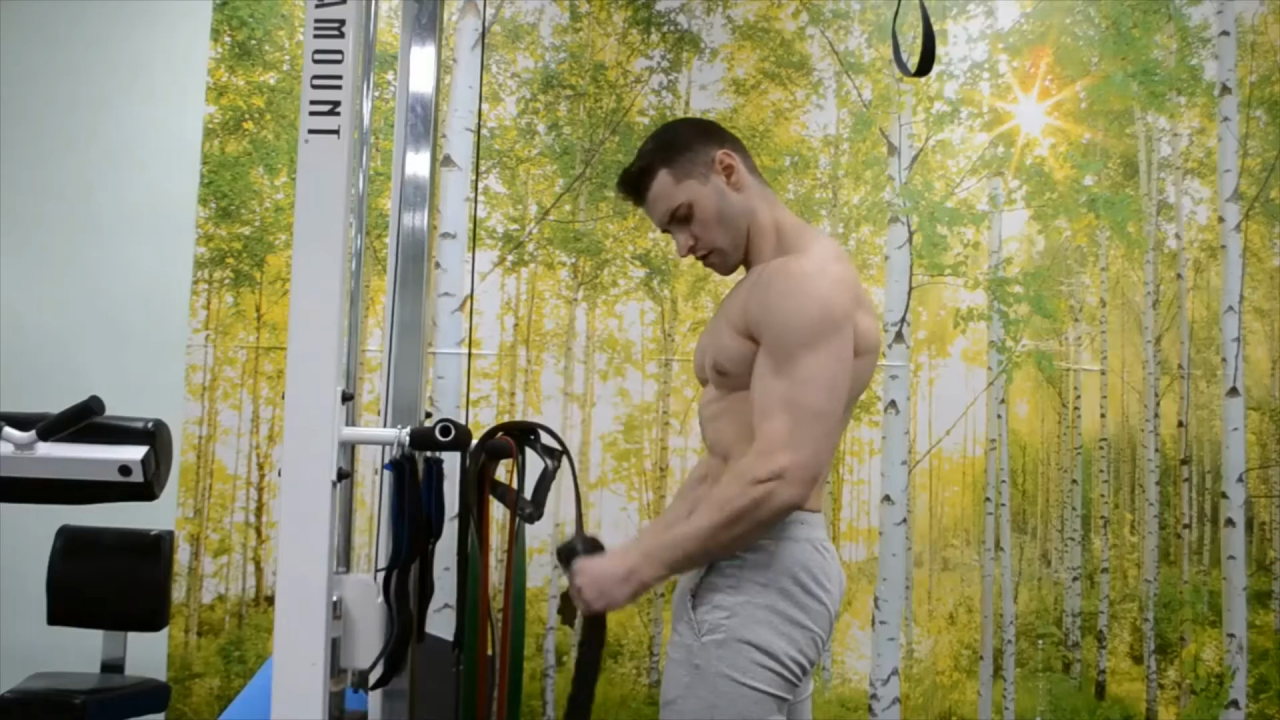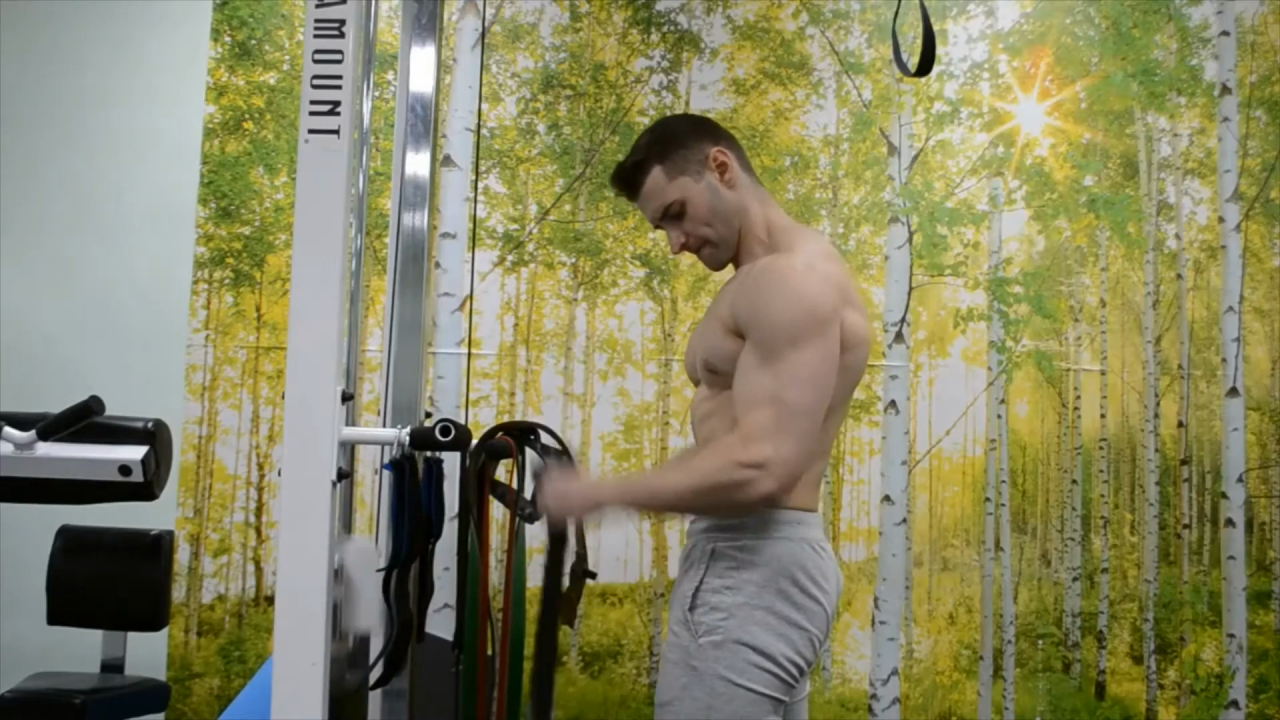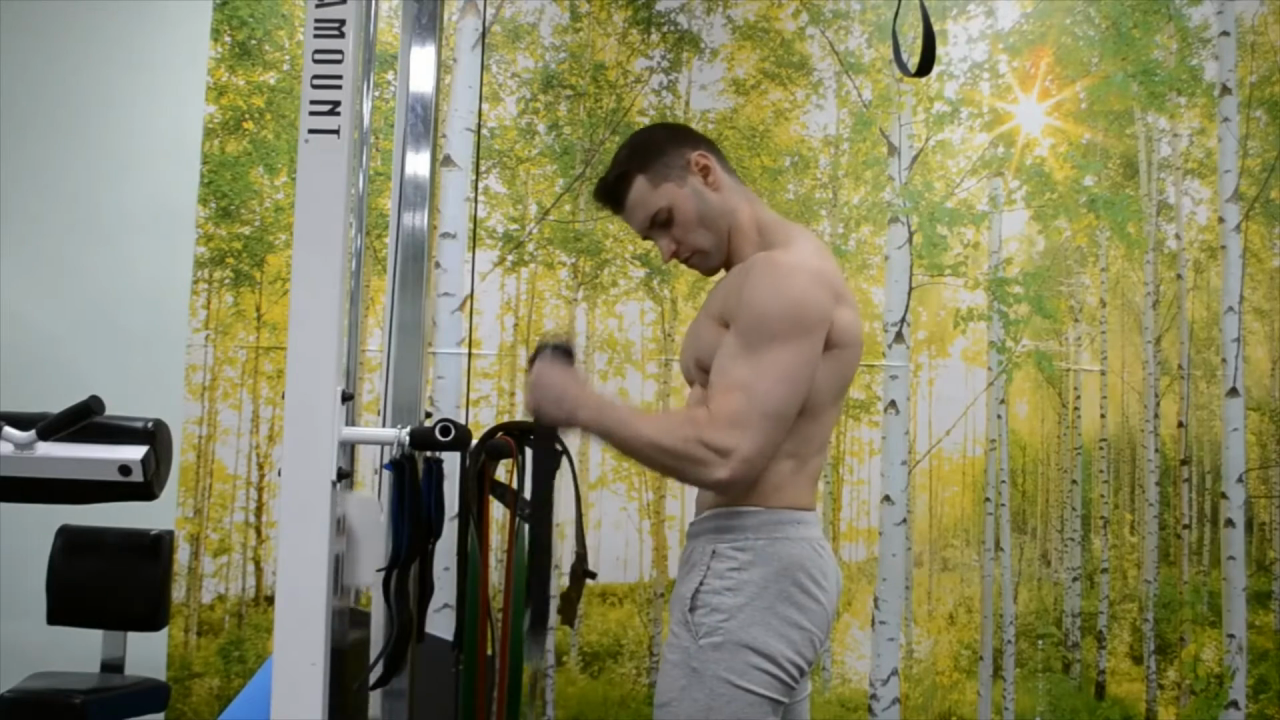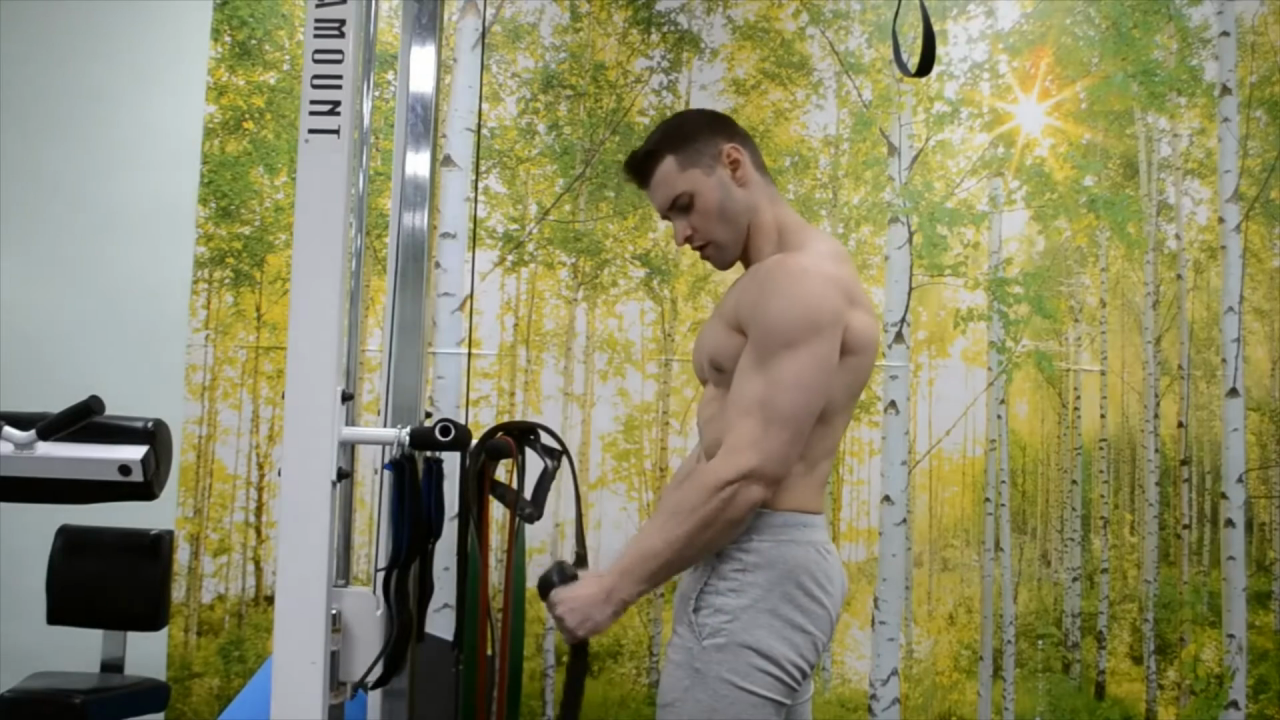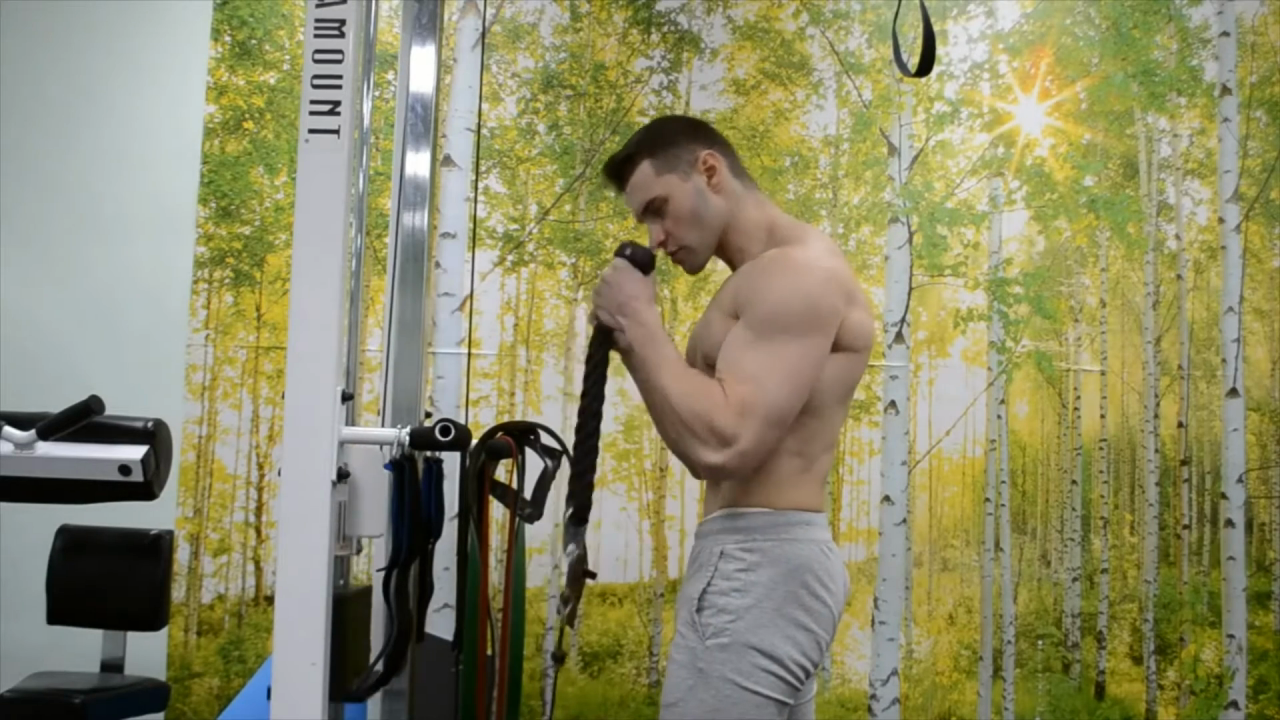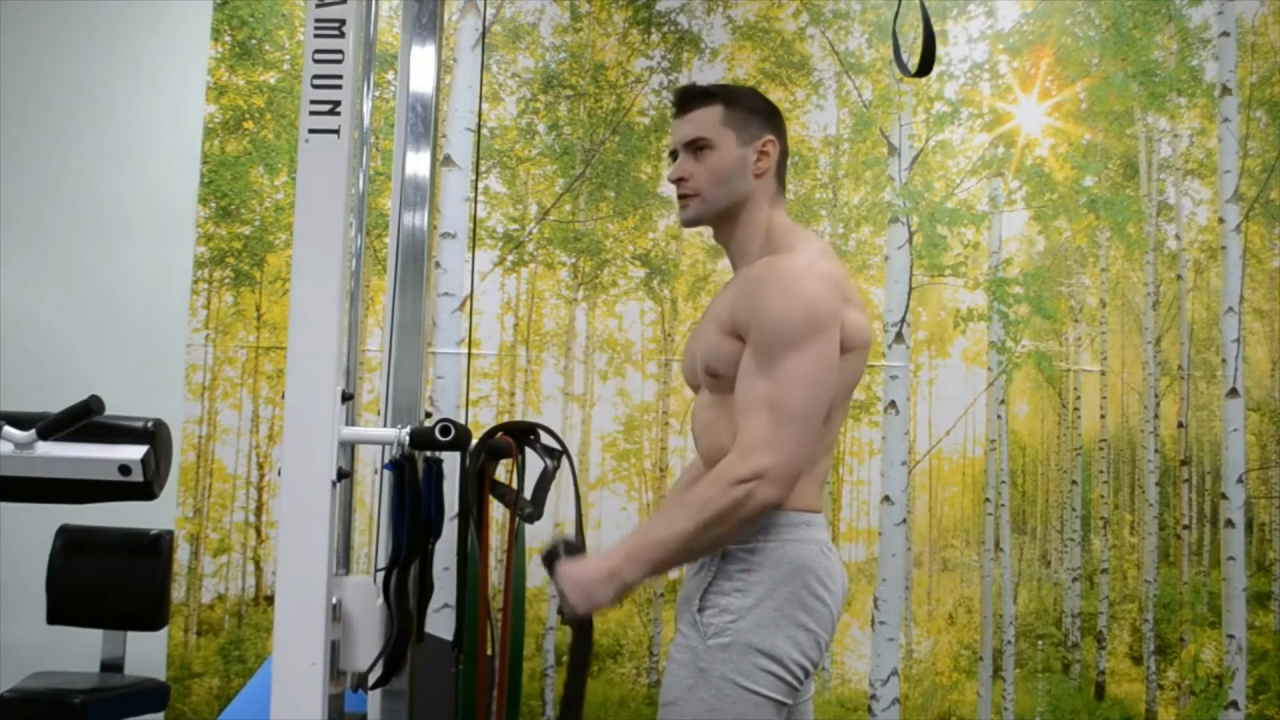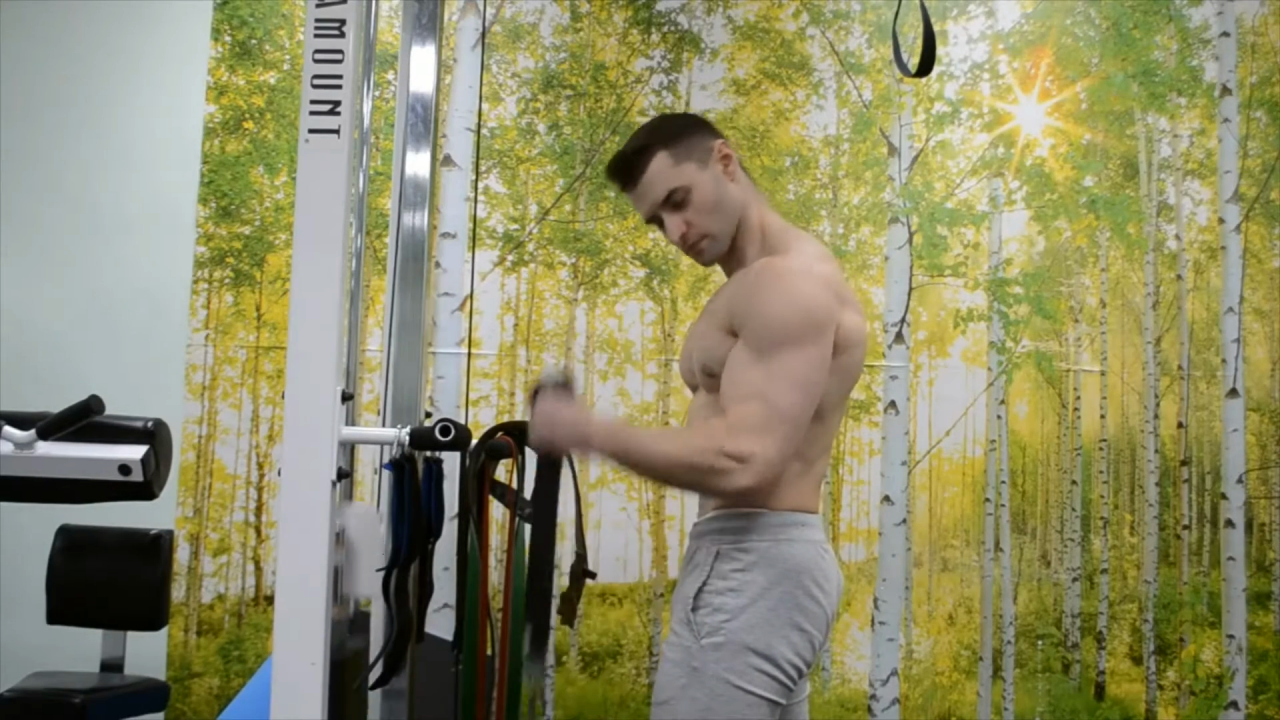
dt=0.7s
person 1, frame 1
left shoulder: (804, 280)
right shoulder: (770, 287)
left elbow: (781, 475)
left wrist: (639, 567)
right wrist: (636, 552)
left hip: (758, 569)
right hip: (758, 564)
person 1, frame 2
left shoulder: (794, 277)
right shoulder: (767, 282)
left elbow: (761, 466)
left wrist: (599, 493)
right wrist: (610, 493)
left hip: (751, 567)
right hip: (757, 561)
person 1, frame 3
left shoulder: (782, 275)
right shoulder: (767, 279)
left elbow: (723, 454)
right elbow: (714, 439)
left wrist: (582, 405)
right wrist: (597, 410)
left hip: (751, 565)
right hip: (762, 559)
person 1, frame 4
left shoulder: (800, 281)
right shoulder: (779, 284)
left elbow: (747, 476)
right elbow: (716, 452)
left wrist: (615, 587)
right wrist: (626, 570)
left hip: (758, 572)
right hip: (769, 566)
person 1, frame 5
left shoulder: (797, 271)
right shoulder: (771, 278)
left elbow: (722, 445)
right elbow: (710, 437)
left wrist: (639, 325)
right wrist: (638, 339)
left hip: (759, 568)
right hip: (764, 562)
person 1, frame 6
left shoulder: (792, 279)
right shoulder: (758, 286)
left elbow: (760, 476)
left wrist: (619, 568)
right wrist: (631, 556)
left hip: (759, 571)
right hip: (762, 566)
person 1, frame 7
left shoulder: (791, 279)
right shoulder: (758, 286)
left elbow: (742, 462)
right elbow: (708, 454)
left wrist: (592, 431)
right wrist: (606, 431)
left hip: (755, 569)
right hip: (760, 564)
